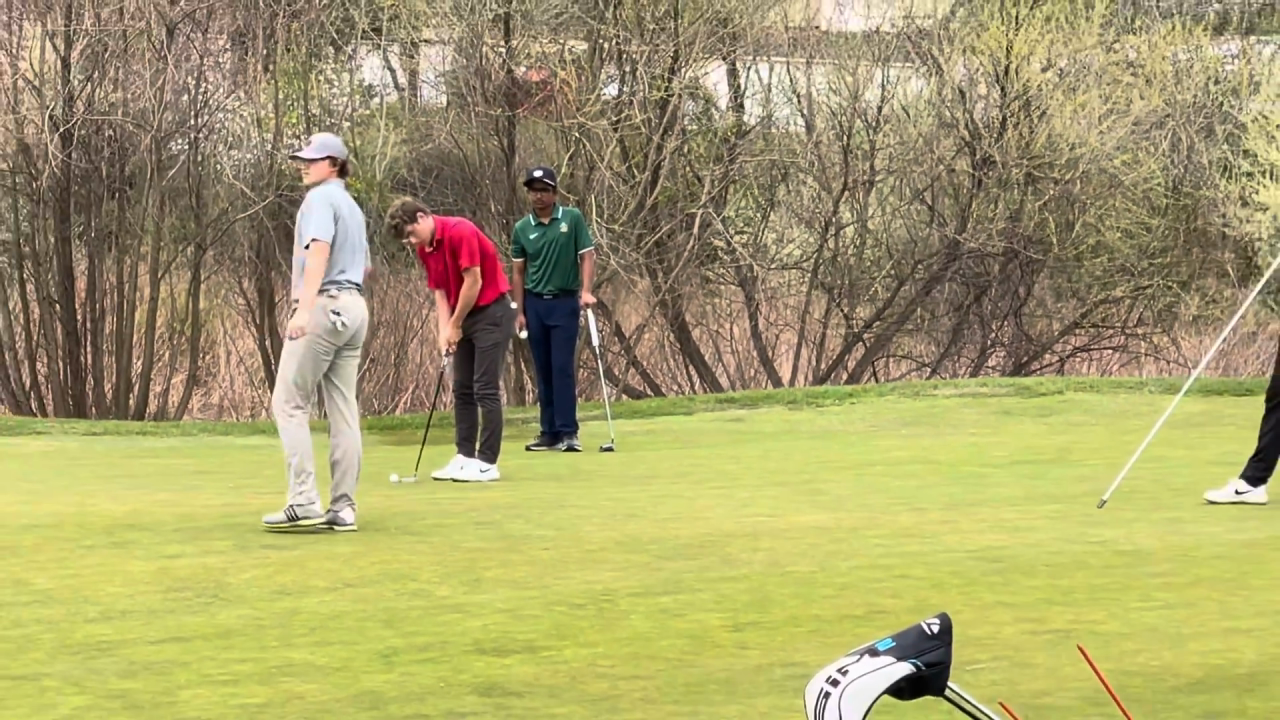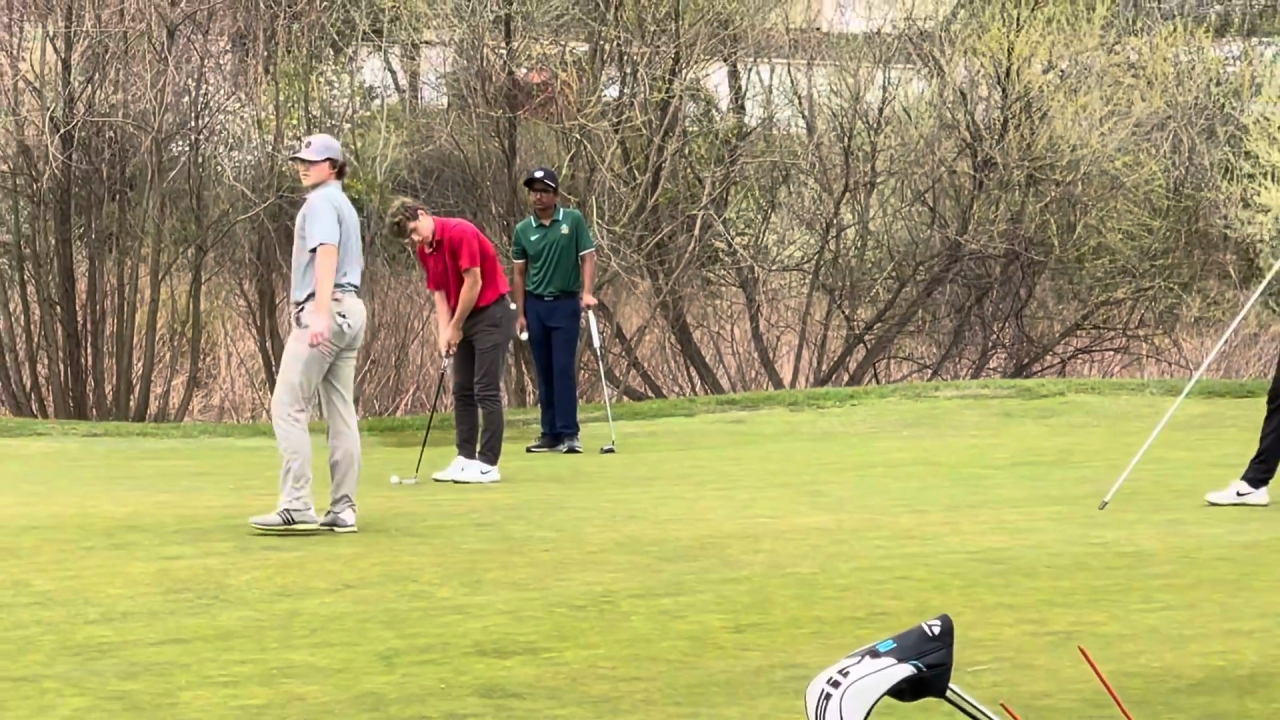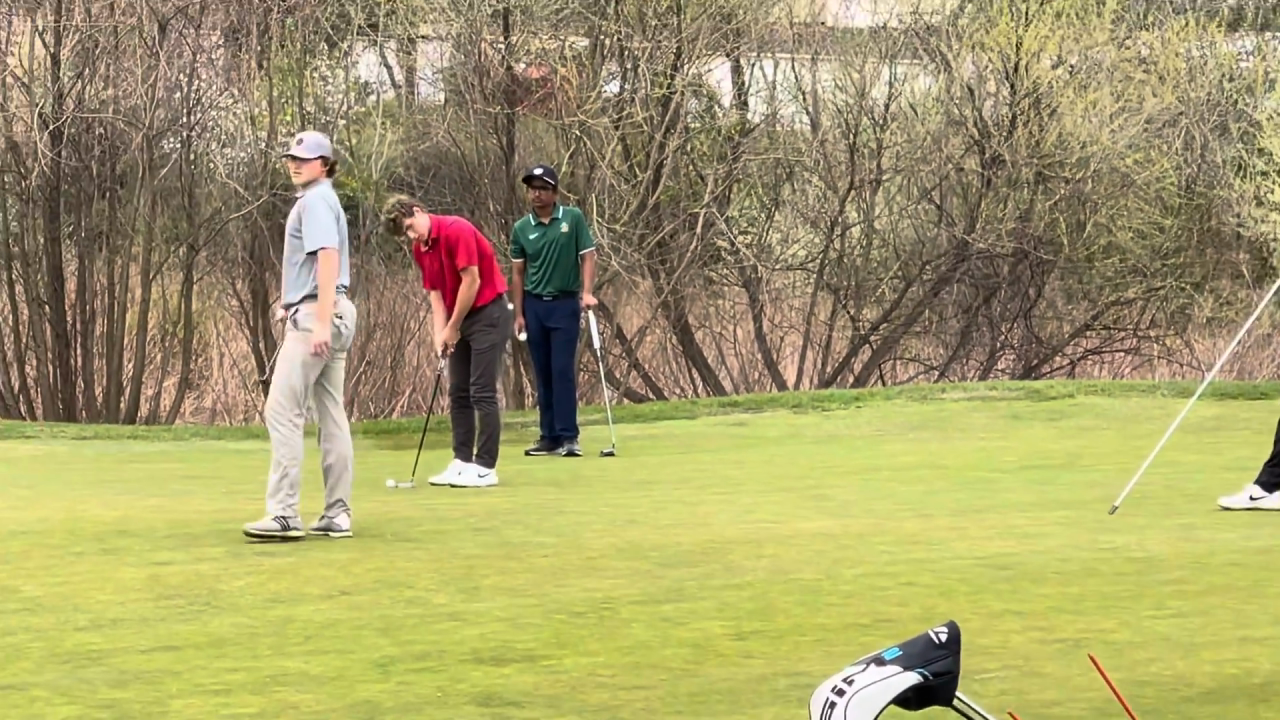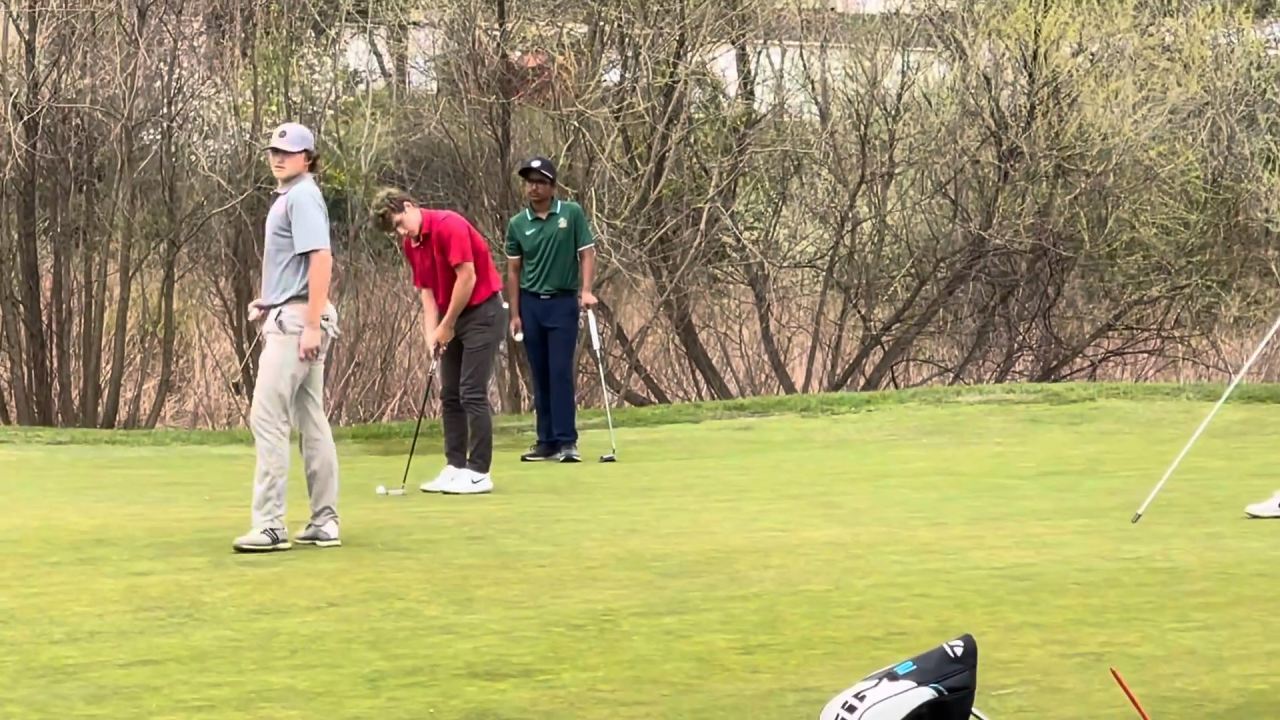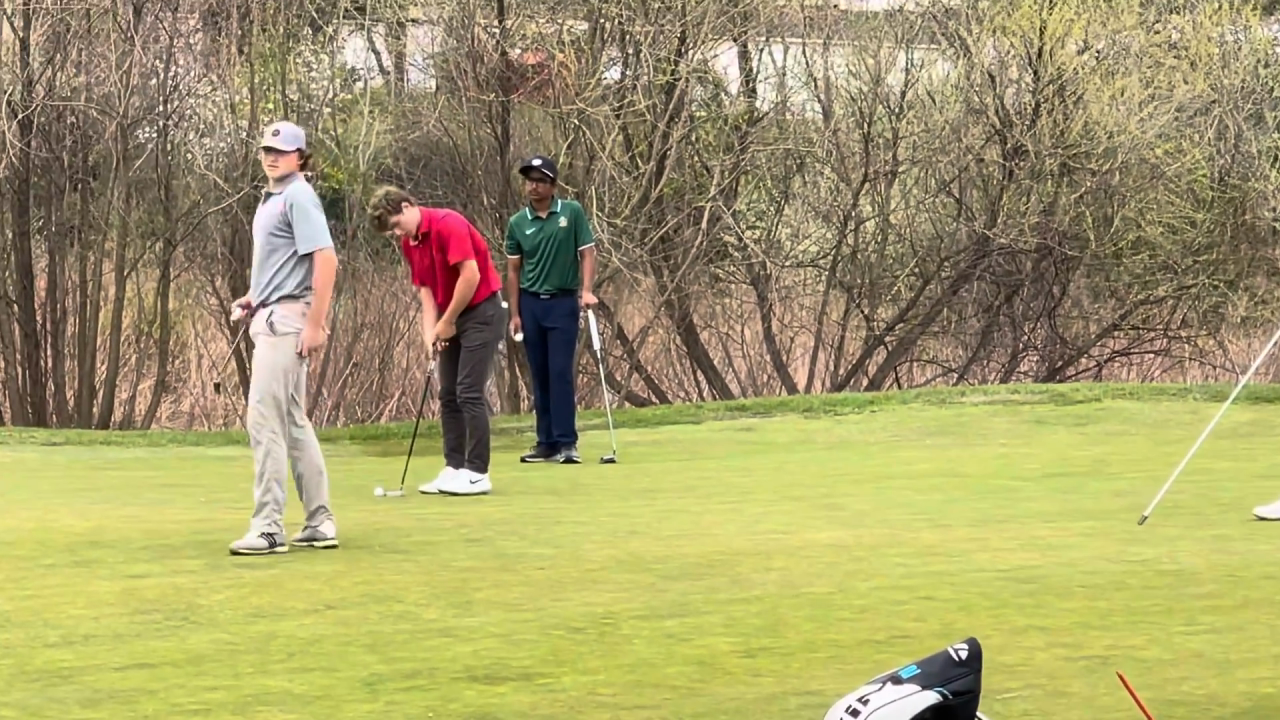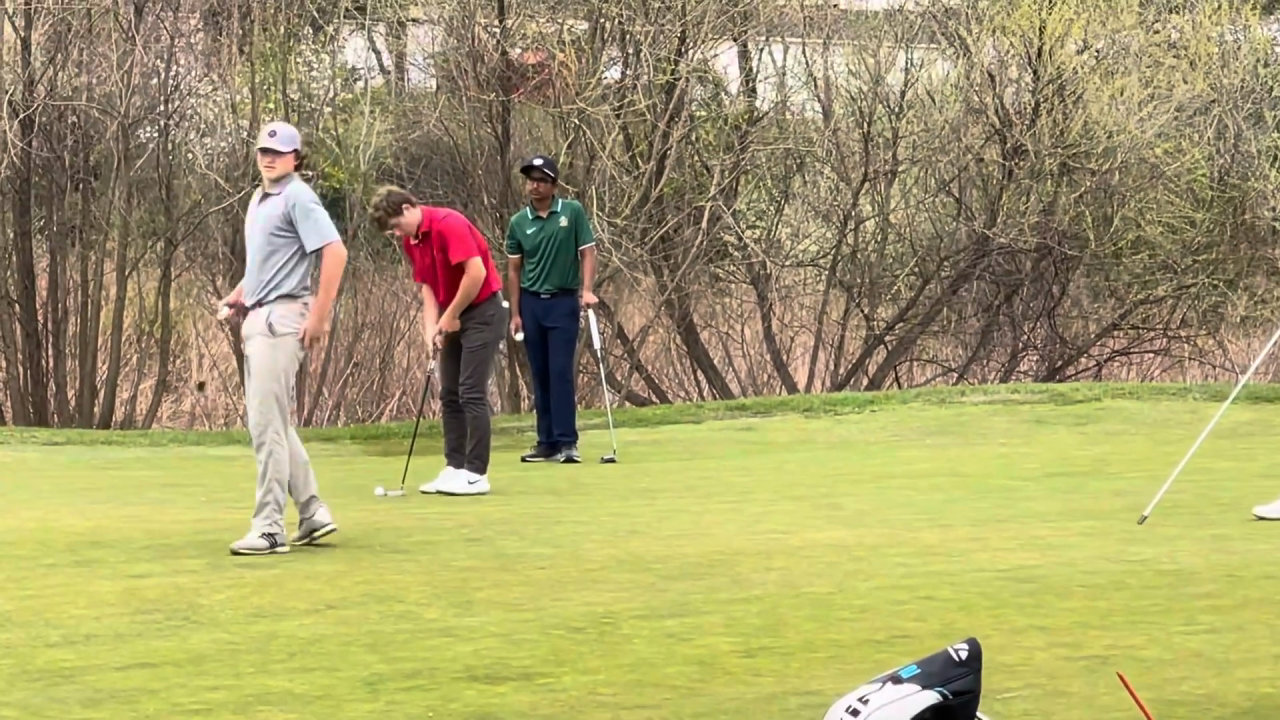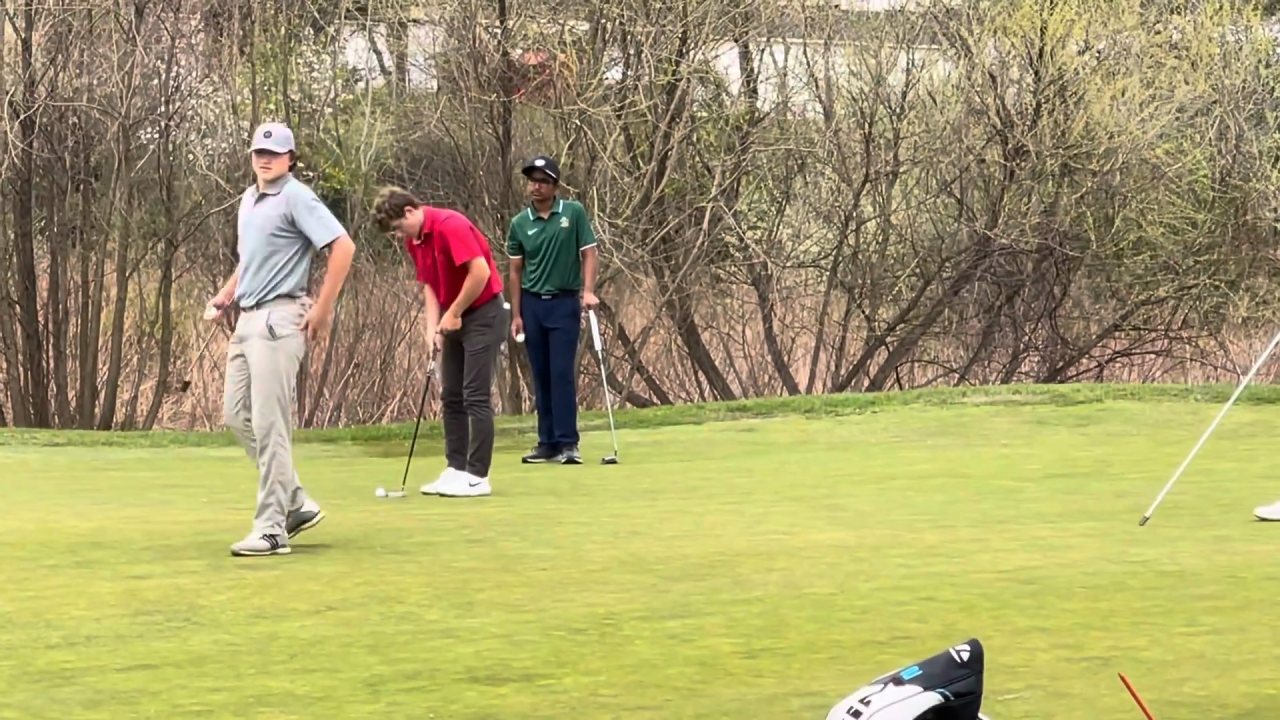
dt=0.1s
person 1, frame 1
left shoulder: (321, 198)
right shoulder: (350, 204)
left elbow: (319, 252)
right elbow: (365, 265)
left wrist: (305, 308)
left hip: (325, 311)
right hip: (352, 309)
left knee: (289, 404)
right knee: (343, 411)
left ankle: (304, 501)
right ankle: (343, 507)
person 1, frame 2
left shoulder: (322, 200)
right shoulder: (344, 204)
left elbow: (327, 255)
left wrist: (319, 312)
left hip: (324, 314)
right hip: (350, 311)
left knee: (288, 407)
right knee: (342, 413)
left ankle: (297, 505)
right ankle: (343, 508)
person 1, frame 3
left shoulder: (316, 199)
right shoulder: (318, 200)
left elbow: (328, 259)
left wrist: (321, 320)
right wrist: (293, 299)
left hip: (313, 316)
right hip: (327, 315)
left knee: (282, 410)
right knee: (331, 416)
left ankle: (283, 514)
right ankle: (337, 513)
person 1, frame 4
left shoulder: (302, 196)
right shoulder: (290, 196)
left elbow: (320, 260)
left wrist: (312, 324)
right wrist: (269, 299)
left hip: (296, 319)
right hip: (295, 317)
left knee: (268, 418)
right knee: (311, 421)
left ankle: (270, 525)
right ankle: (324, 522)
person 1, frame 5
left shoulder: (298, 196)
right shoulder: (270, 197)
left elbow: (326, 259)
left wrist: (316, 323)
right wrist: (250, 297)
left hip: (285, 319)
right hip: (268, 317)
left knee: (264, 422)
right knee: (292, 423)
left ankle: (269, 527)
right ankle: (319, 522)
person 1, frame 6
left shoulder: (298, 197)
right shoulder: (260, 198)
left elbow: (335, 253)
left wrist: (320, 317)
right wrist: (240, 293)
left hip: (282, 319)
right hip: (260, 318)
left knee: (266, 423)
right knee: (273, 423)
left ankle: (269, 527)
right ankle: (313, 512)
person 1, frame 7
left shoulder: (297, 197)
right shoulder: (248, 199)
left elbow: (343, 247)
left wrist: (322, 308)
right wrist: (224, 294)
left hip: (277, 320)
right hip: (245, 320)
left knee: (269, 425)
right knee: (237, 419)
left ankle: (272, 529)
right ankle: (296, 503)
person 2, frame 1
left shoulder: (460, 231)
right shoulder: (424, 250)
left elbow: (473, 281)
right elbow: (440, 291)
left wrist: (455, 325)
right wrist: (444, 330)
left hip: (492, 313)
right hip: (465, 315)
left knee: (485, 389)
right knee: (462, 389)
left ankle: (487, 463)
right ankle: (465, 457)
person 2, frame 2
left shoulder: (460, 232)
right shoulder: (424, 250)
left elbow: (473, 282)
right elbow: (439, 292)
left wrist: (455, 327)
right wrist: (444, 332)
left hip: (492, 314)
right hip: (464, 317)
left knee: (486, 391)
right knee: (462, 391)
left ankle: (487, 464)
right ankle: (466, 458)
person 2, frame 3
left shoulder: (456, 230)
right shoulder: (419, 249)
left elbow: (472, 281)
right elbow: (435, 291)
left wrist: (452, 327)
right wrist: (440, 332)
left hip: (489, 314)
right hip: (460, 319)
left knee: (482, 392)
right knee: (458, 393)
left ankle: (485, 468)
right ankle: (463, 462)
person 2, frame 4
left shoulder: (449, 225)
right shoulder: (410, 245)
left elbow: (467, 278)
right elbow: (426, 289)
left wrist: (446, 326)
right wrist: (432, 331)
left hip: (482, 312)
right hip: (452, 318)
left knee: (473, 393)
right knee: (450, 396)
left ankle: (479, 473)
right ankle: (456, 468)
person 2, frame 5
left shoulder: (448, 224)
right shoulder: (409, 243)
left elbow: (471, 274)
right elbow: (426, 287)
left wrist: (447, 320)
right wrist: (430, 329)
left hip: (480, 312)
right hip: (452, 318)
left knee: (470, 392)
right knee: (449, 396)
left ankle: (477, 473)
right ankle: (455, 468)
person 2, frame 6
left shoulder: (449, 224)
right shoulder: (410, 242)
left elbow: (477, 273)
right elbow: (427, 285)
left wrist: (452, 316)
right wrist: (431, 326)
left hip: (481, 312)
right hip: (454, 318)
left knee: (471, 393)
right knee: (450, 396)
left ankle: (475, 474)
right ankle: (455, 468)
person 2, frame 7
left shoulder: (451, 225)
right shoulder: (414, 240)
left elbow: (480, 272)
left wrist: (453, 313)
right wrist: (433, 325)
left hip: (484, 314)
right hip: (454, 317)
left knee: (476, 396)
right knee: (451, 397)
left ankle: (477, 476)
right ankle: (456, 469)
person 3, frame 1
left shoulder: (573, 218)
right shoulder: (521, 229)
left elbow: (586, 256)
right elbow: (518, 272)
left wrist: (586, 291)
right wrist: (520, 312)
left hip: (565, 302)
right hip: (534, 304)
left knee: (563, 368)
right knee: (543, 371)
left ankle: (568, 432)
right ankle: (549, 432)
person 3, frame 2
left shoulder: (574, 220)
right shoulder: (522, 230)
left elbow: (587, 257)
right elbow: (519, 274)
left wrist: (587, 292)
right wrist: (520, 314)
left hip: (565, 303)
right hip: (535, 305)
left knee: (564, 369)
right knee: (544, 372)
left ankle: (569, 434)
right ankle: (550, 433)
person 3, frame 3
left shoulder: (574, 218)
right shoulder: (521, 228)
left elbow: (588, 256)
right elbow: (518, 273)
left wrist: (587, 292)
right wrist: (518, 314)
left hip: (565, 303)
right hip: (534, 305)
left knee: (563, 371)
right knee: (543, 374)
left ankle: (568, 437)
right ankle: (549, 437)
person 3, frame 4
left shoulder: (572, 213)
right shoulder: (517, 224)
left elbow: (587, 253)
right elbow: (513, 271)
left wrist: (586, 290)
right wrist: (514, 314)
left hip: (563, 302)
right hip: (530, 304)
left knee: (561, 372)
right knee: (540, 375)
left ankle: (566, 441)
right ankle: (547, 441)
person 3, frame 5
left shoulder: (573, 212)
right shoulder: (517, 223)
left elbow: (587, 252)
right elbow: (513, 270)
left wrist: (587, 290)
right wrist: (514, 314)
left hip: (563, 302)
right hip: (530, 303)
left knee: (561, 373)
right knee: (539, 376)
left ankle: (566, 442)
right ankle: (546, 442)
person 3, frame 6
left shoulder: (573, 212)
right shoulder: (518, 223)
left elbow: (588, 252)
right elbow: (514, 270)
left wrist: (587, 289)
right wrist: (515, 313)
left hip: (563, 301)
right hip: (531, 303)
left knee: (561, 372)
right knee: (539, 375)
left ankle: (567, 442)
right ankle: (546, 441)
person 3, frame 7
left shoulder: (574, 212)
right shoulder: (518, 223)
left elbow: (589, 253)
right elbow: (515, 271)
left wrist: (588, 290)
right wrist: (516, 314)
left hip: (564, 302)
right hip: (532, 304)
left knee: (562, 373)
right knee: (541, 377)
left ankle: (568, 443)
right ankle: (548, 443)
